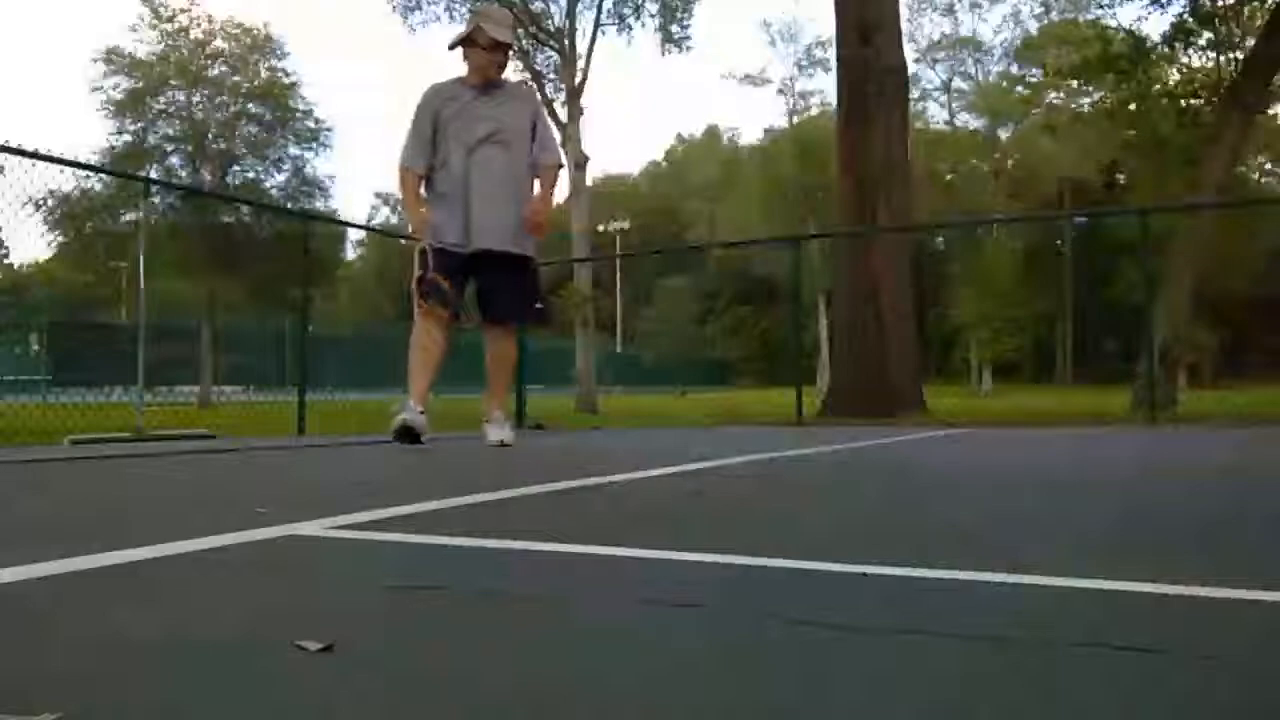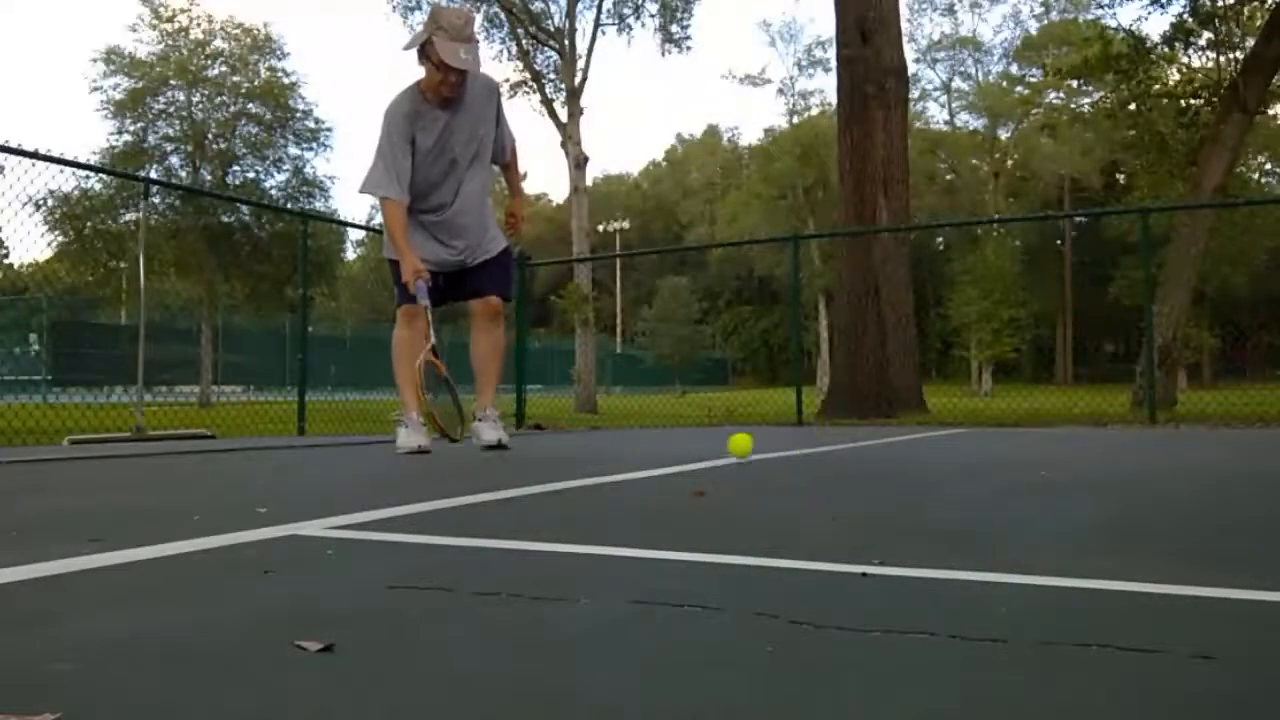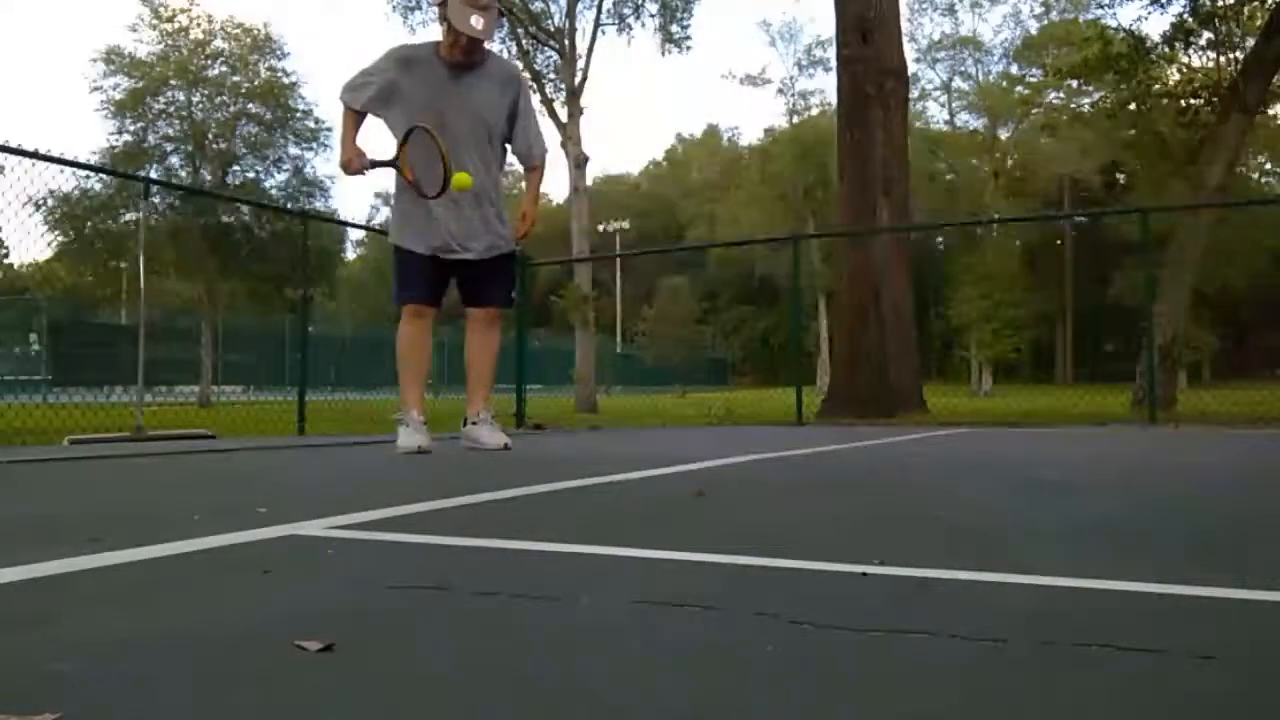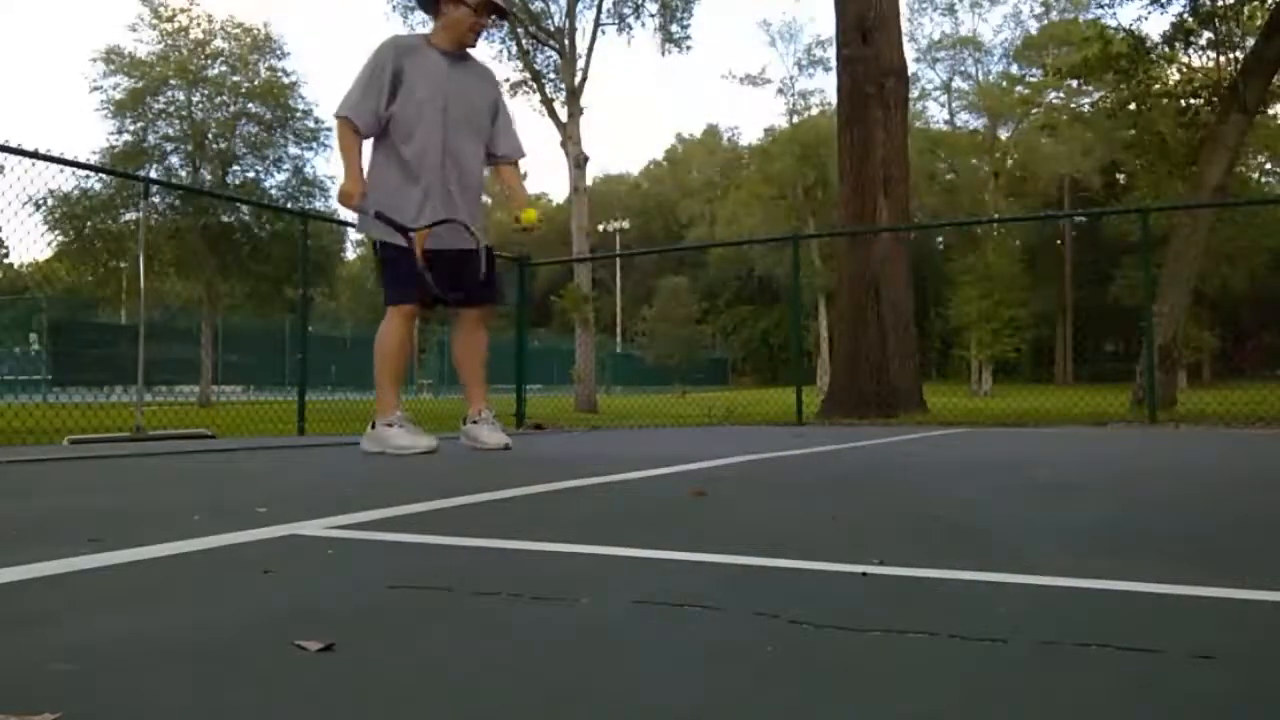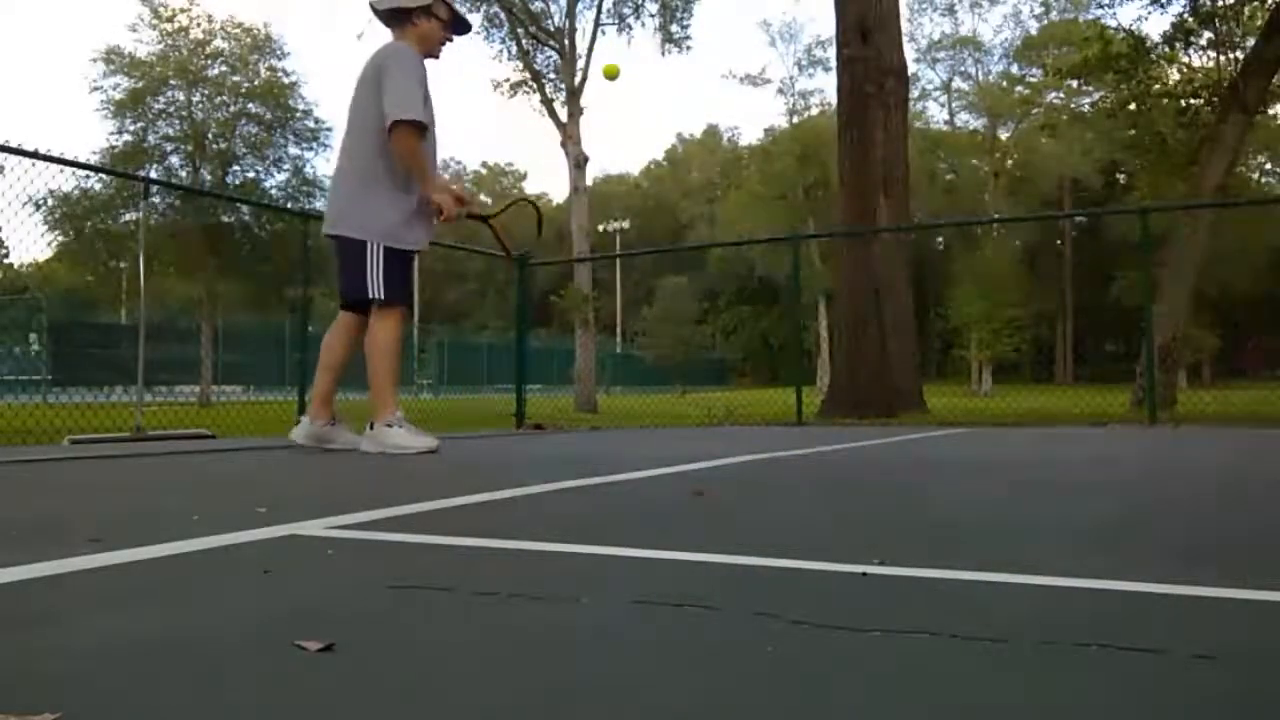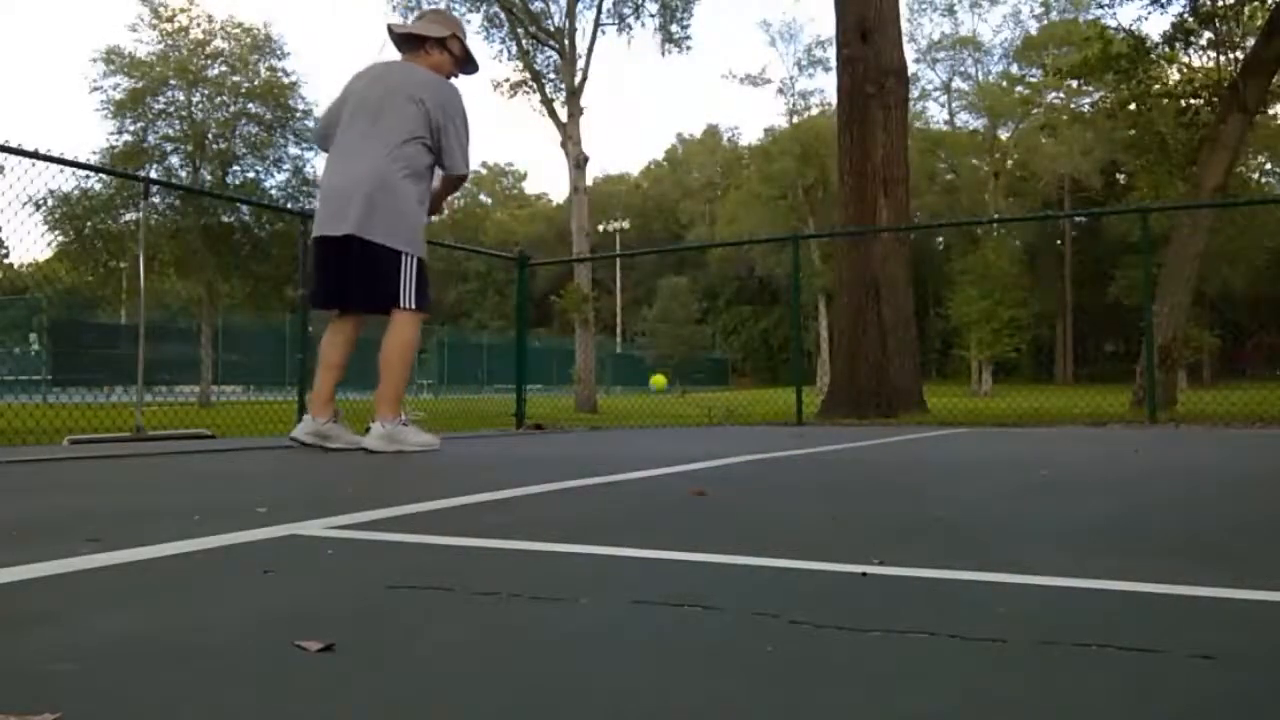
dt=0.5s
person 1, frame 1
left shoulder: (525, 100)
right shoulder: (438, 98)
left elbow: (548, 159)
right elbow: (412, 164)
left wrist: (544, 196)
right wrist: (414, 208)
left hip: (508, 237)
right hip: (446, 232)
left knee: (502, 324)
right knee: (433, 312)
left ankle: (495, 415)
right ankle: (415, 407)
person 1, frame 2
left shoulder: (486, 91)
right shoulder: (402, 113)
left elbow: (503, 148)
right elbow: (392, 193)
left wrist: (516, 196)
right wrist: (405, 256)
left hip: (477, 233)
right hip: (418, 234)
left knee: (490, 307)
right knee: (411, 313)
left ankle: (484, 413)
right ankle: (410, 420)
person 1, frame 3
left shoulder: (507, 77)
right shoulder: (404, 64)
left elbow: (532, 150)
right elbow: (354, 95)
left wrist: (530, 199)
right wrist: (349, 145)
left hip: (486, 226)
right hip: (420, 221)
left knee: (486, 314)
right knee: (416, 311)
left ankle: (477, 417)
right ankle: (412, 417)
person 1, frame 4
left shoulder: (482, 81)
right shoulder: (396, 54)
left elbow: (501, 151)
right elbow: (351, 118)
left wrist: (517, 194)
right wrist: (353, 175)
left hip: (460, 222)
right hip: (402, 217)
left knee: (474, 312)
right knee: (403, 308)
left ankle: (477, 416)
right ankle: (386, 420)
person 1, frame 5
left shoulder: (397, 63)
right shoulder: (402, 59)
right elbow: (403, 126)
left wrist: (440, 185)
right wrist: (432, 190)
left hip: (365, 214)
right hip: (375, 212)
left knee: (356, 313)
right knee: (389, 308)
left ankle: (318, 418)
right ankle: (385, 421)
person 1, frame 6
left shoulder: (365, 77)
right shoulder: (442, 93)
left elbow: (324, 135)
right elbow: (458, 172)
right wrist: (437, 196)
left hip: (335, 209)
right hip: (387, 213)
left knee: (344, 313)
right knee: (407, 312)
left ankle: (318, 416)
right ankle: (387, 422)
